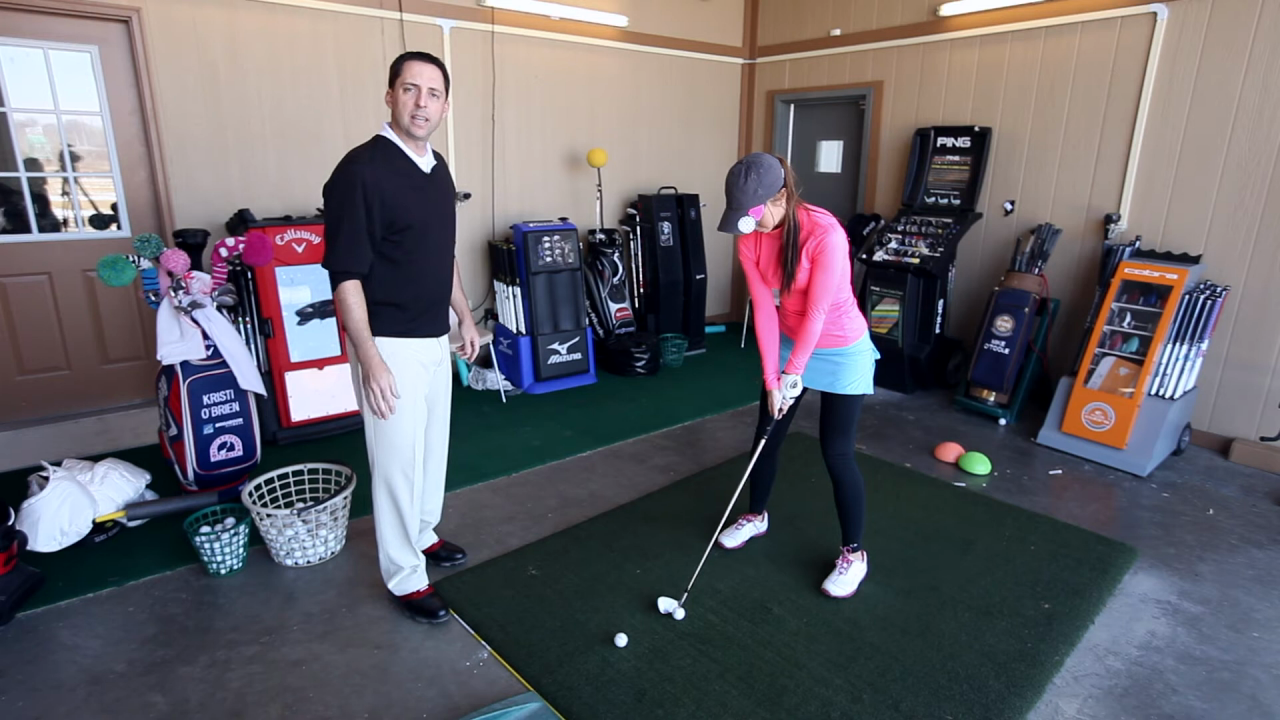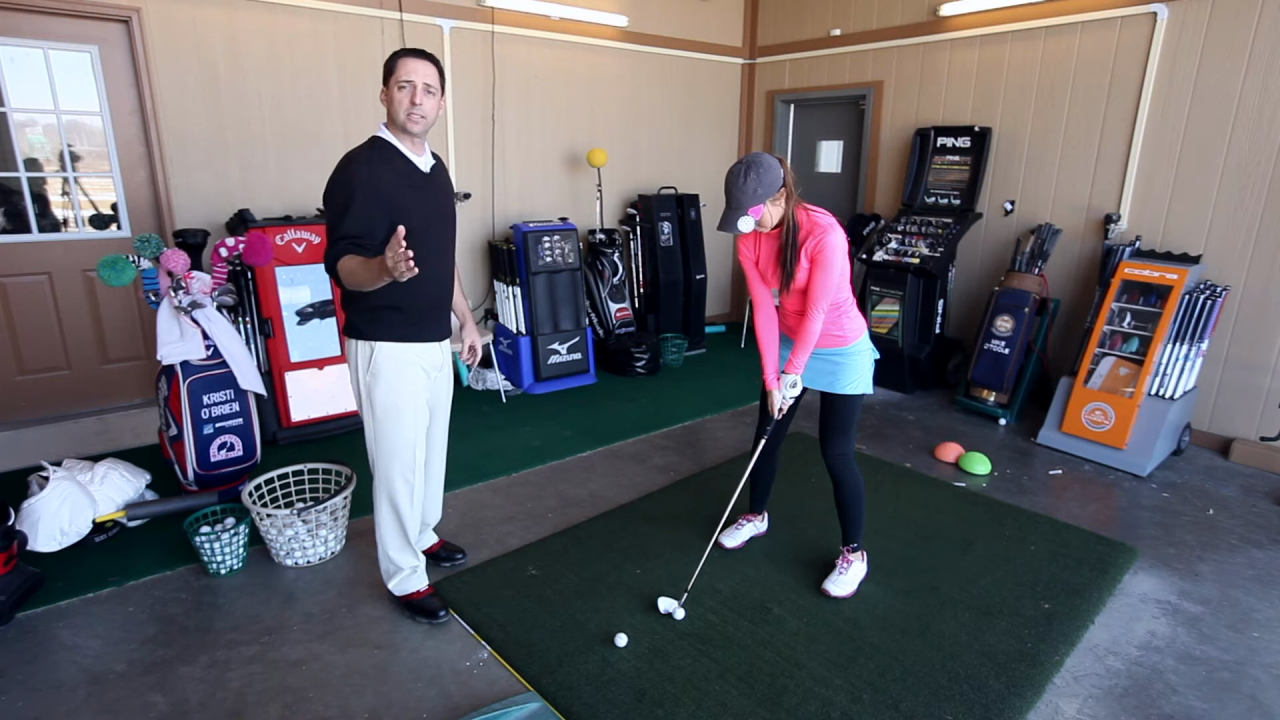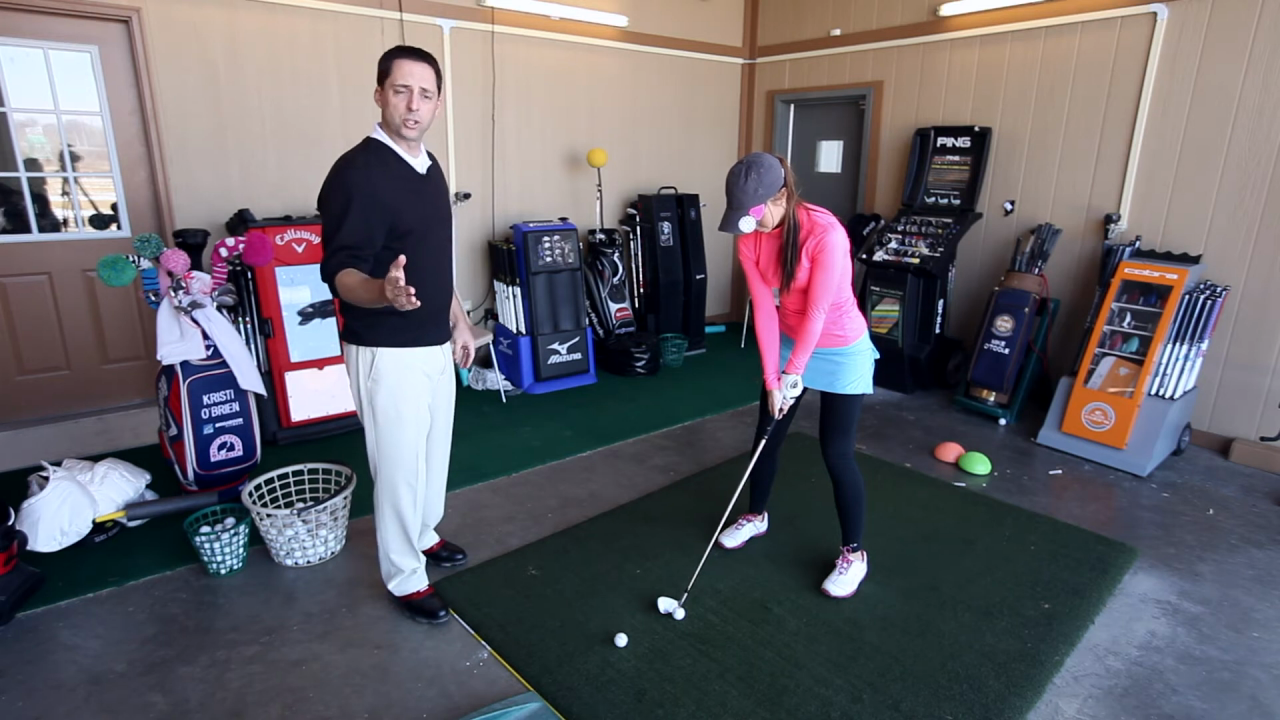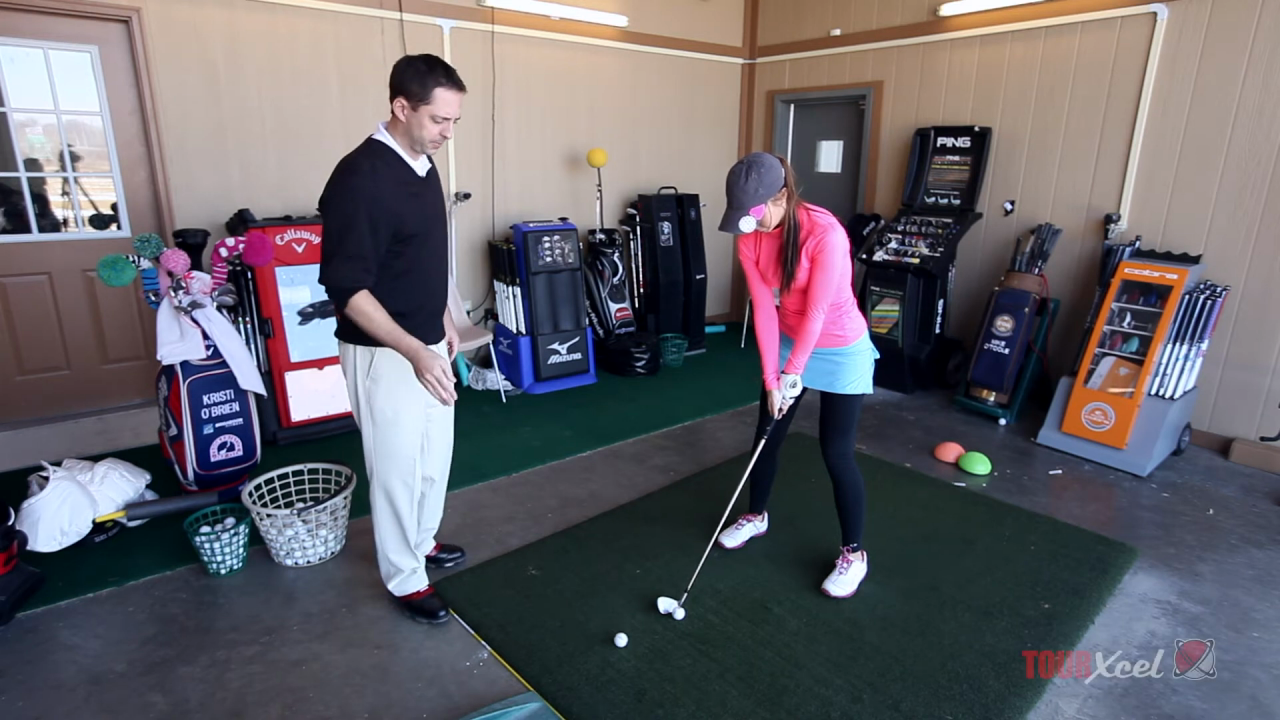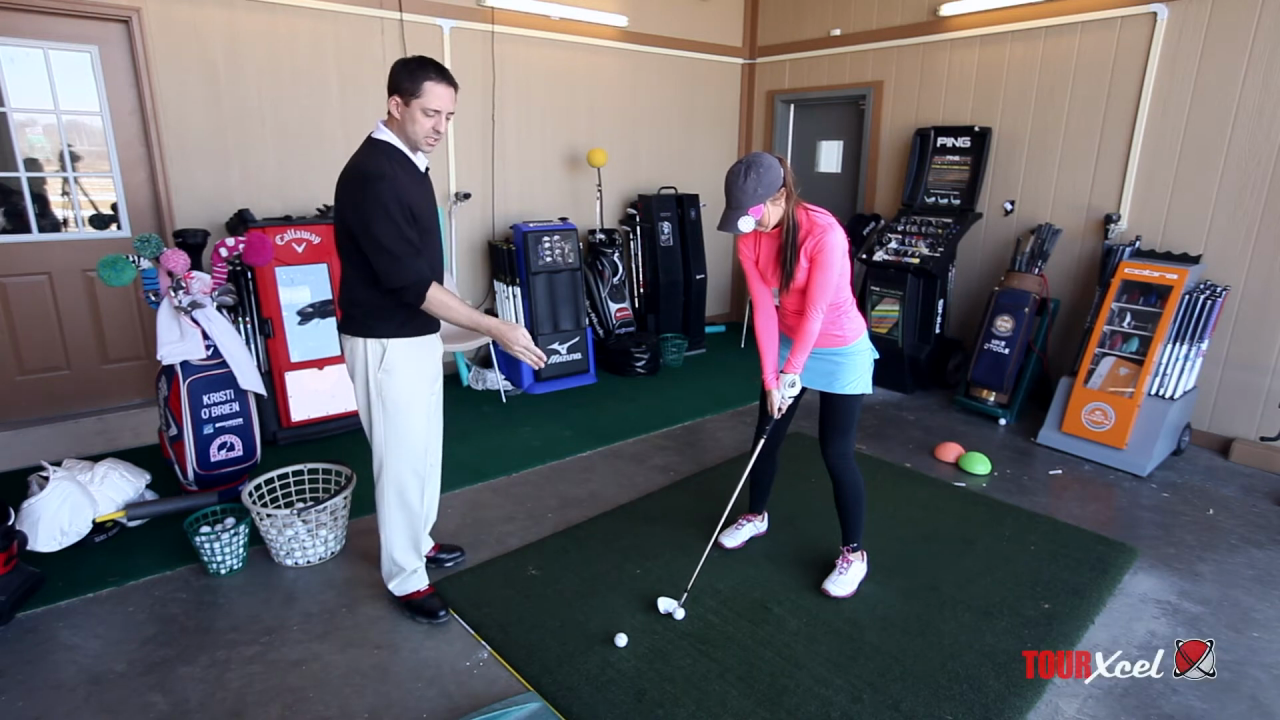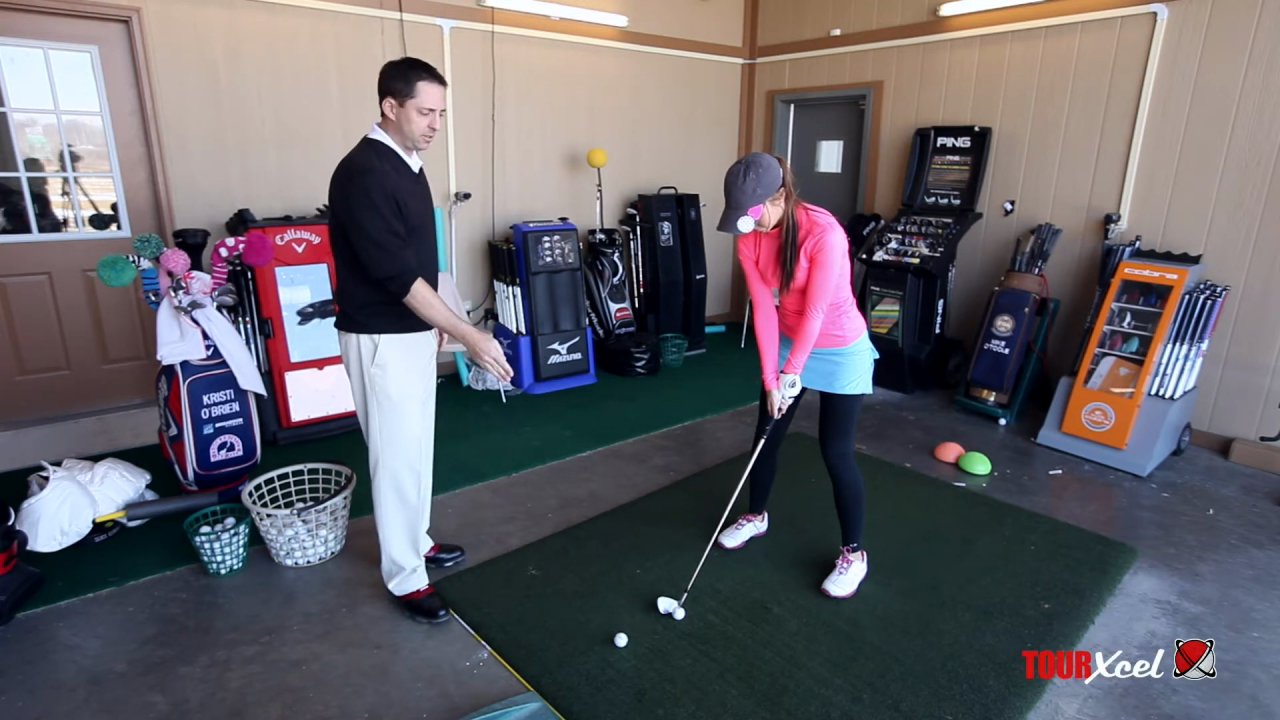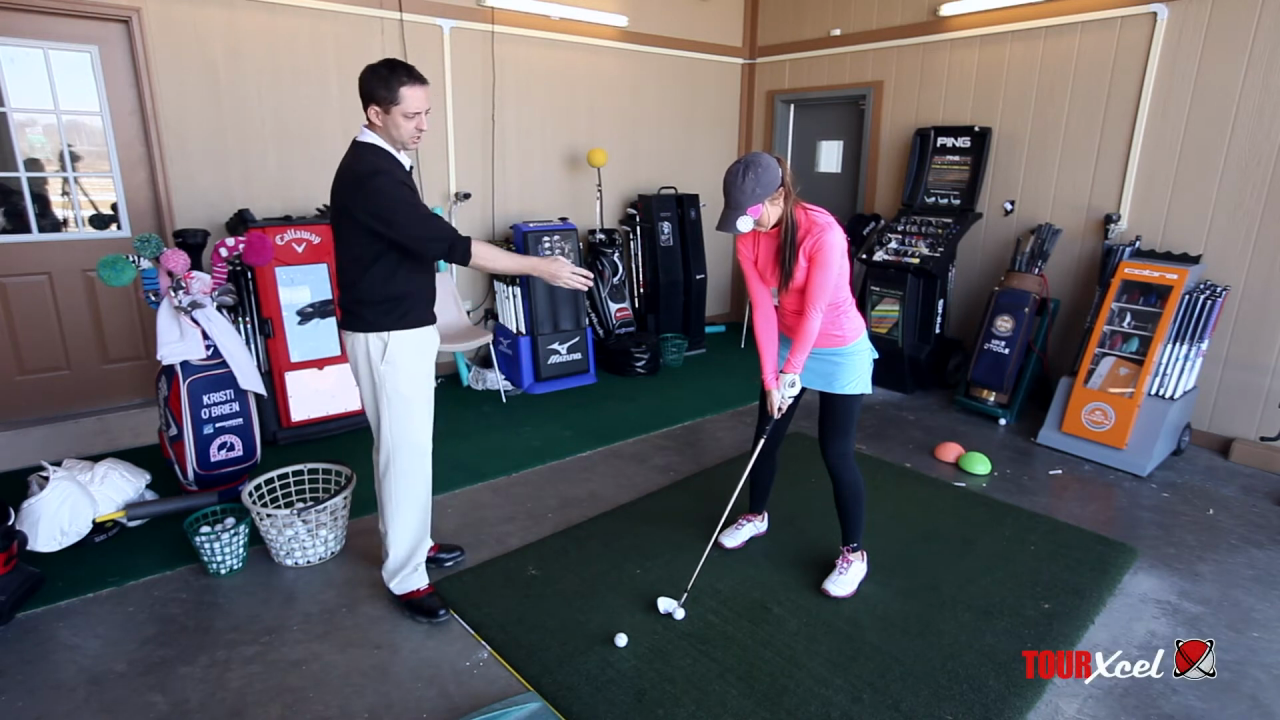
dt=0.7s
person 1, frame 1
left shoulder: (437, 169)
right shoulder: (362, 169)
right elbow: (345, 273)
left wrist: (465, 316)
right wrist: (368, 356)
left hip: (434, 339)
right hip: (390, 344)
left knee: (430, 448)
right knee: (398, 460)
left ankle: (422, 534)
right ankle: (405, 577)
person 1, frame 2
left shoulder: (435, 168)
right shoulder: (360, 169)
right elbow: (342, 265)
left wrist: (465, 318)
right wrist: (383, 268)
left hip: (435, 342)
right hip: (386, 348)
left knee: (430, 452)
right knee: (398, 464)
left ankle: (422, 534)
right ankle: (405, 578)
person 1, frame 3
left shoulder: (429, 167)
right shoulder: (357, 173)
right elbow: (340, 273)
left wrist: (458, 320)
right wrist: (382, 292)
left hip: (434, 345)
right hip: (387, 354)
left knee: (433, 455)
right knee: (401, 467)
left ankle: (422, 534)
right ankle: (405, 578)
person 1, frame 4
left shoulder: (423, 166)
right shoulder: (359, 177)
right elbow: (345, 286)
left wrist: (444, 324)
right wrist: (412, 352)
left hip: (424, 344)
right hip: (382, 353)
left knee: (435, 456)
right knee: (397, 467)
left ankle: (421, 541)
right ankle: (405, 577)
person 1, frame 5
left shoulder: (409, 162)
right shoulder: (372, 175)
right elbow: (410, 280)
left wrist: (458, 328)
right wrist: (495, 327)
left hip: (417, 335)
right hip: (384, 344)
left knee: (424, 451)
right knee: (403, 459)
left ankle: (416, 540)
right ankle: (405, 576)
person 1, frame 6
left shoulder: (407, 165)
right shoulder: (364, 174)
right elbow: (398, 274)
left wrist: (440, 329)
right wrist: (469, 335)
left hip: (413, 332)
right hip: (381, 339)
left knee: (417, 447)
right knee: (397, 457)
left ankle: (415, 541)
right ankle: (404, 575)
person 1, frame 7
left shoulder: (382, 163)
right shoulder: (369, 176)
right elbow: (448, 245)
right wrist: (538, 266)
left hip: (404, 328)
right hip: (386, 337)
left knee: (403, 446)
right knee: (406, 451)
left ankle: (410, 541)
right ankle: (405, 576)
person 2, frame 1
left shoulder: (825, 234)
right shoulder: (749, 237)
left elbow: (817, 312)
right elbow: (764, 307)
left wrist: (793, 373)
right wrist: (772, 379)
left hip: (842, 351)
right hip: (789, 343)
left knee: (836, 452)
right knee: (767, 436)
left ankle: (854, 554)
right ankle: (756, 516)
person 2, frame 2
left shoulder: (824, 234)
right shoulder: (748, 238)
left elbow: (816, 311)
right elbow: (763, 308)
left wrist: (793, 374)
right wrist: (772, 380)
left hip: (840, 351)
right hip: (789, 343)
left knee: (836, 452)
right knee: (766, 435)
left ankle: (854, 554)
right ankle: (756, 516)
person 2, frame 3
left shoulder: (826, 233)
right shoulder: (749, 237)
left elbow: (817, 311)
right elbow: (764, 307)
left wrist: (793, 374)
right wrist: (772, 380)
left hip: (840, 351)
right hip: (789, 342)
left knee: (836, 452)
right knee: (766, 435)
left ankle: (854, 554)
right ankle: (756, 516)
person 2, frame 4
left shoulder: (826, 233)
right shoulder: (749, 237)
left elbow: (816, 311)
right elbow: (764, 307)
left wrist: (793, 375)
right wrist: (771, 380)
left hip: (841, 351)
right hip: (789, 343)
left knee: (836, 452)
right knee: (766, 436)
left ankle: (854, 554)
right ankle: (756, 516)
person 2, frame 5
left shoulder: (824, 233)
right shoulder: (749, 237)
left elbow: (815, 311)
right elbow: (763, 307)
left wrist: (791, 374)
right wrist: (771, 379)
left hip: (840, 351)
right hip: (788, 343)
left knee: (836, 452)
right knee: (766, 436)
left ankle: (853, 554)
right ankle: (756, 516)
person 2, frame 6
left shoulder: (824, 233)
right shoulder: (749, 237)
left elbow: (815, 311)
right elbow: (763, 307)
left wrist: (792, 374)
right wrist: (771, 379)
left hip: (839, 351)
right hip: (788, 343)
left knee: (836, 452)
right knee: (766, 436)
left ankle: (853, 554)
right ankle: (756, 516)
person 2, frame 7
left shoulder: (823, 232)
right shoulder: (748, 237)
left elbow: (814, 311)
right elbow: (762, 307)
left wrist: (791, 374)
right wrist: (771, 380)
left hip: (839, 351)
right hip: (788, 343)
left knee: (836, 452)
right knee: (766, 436)
left ankle: (853, 554)
right ankle: (756, 516)
